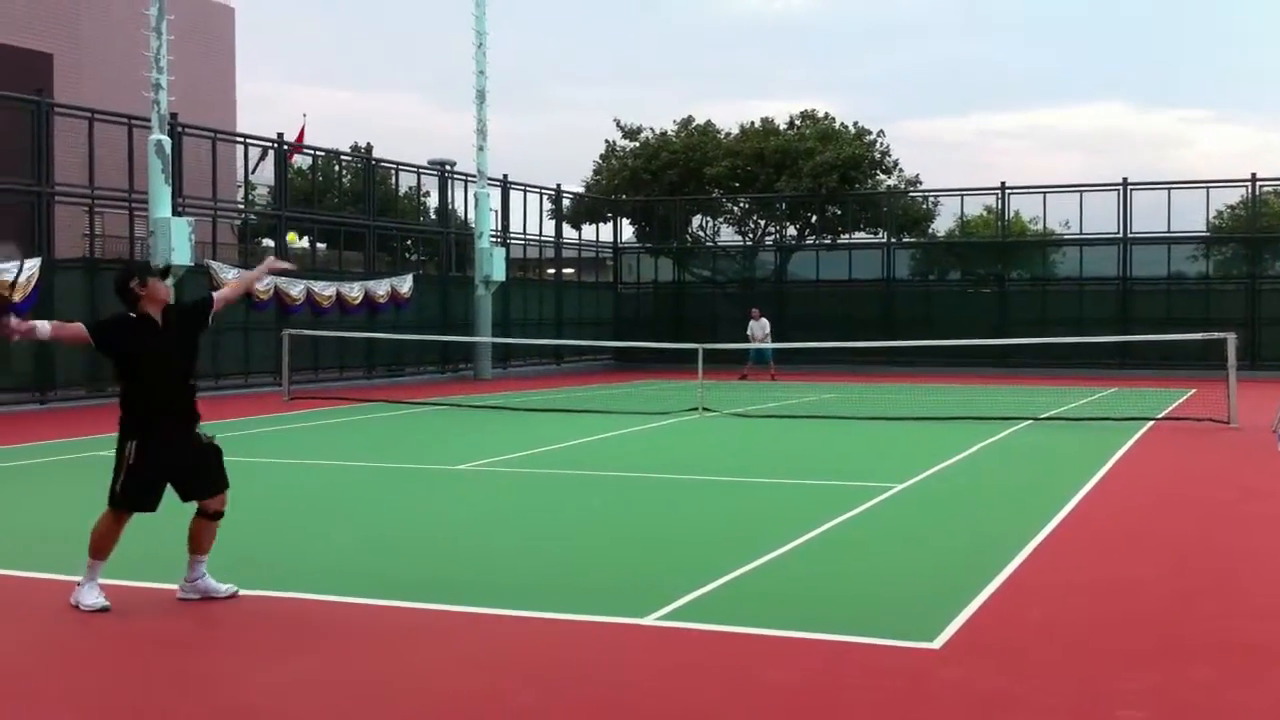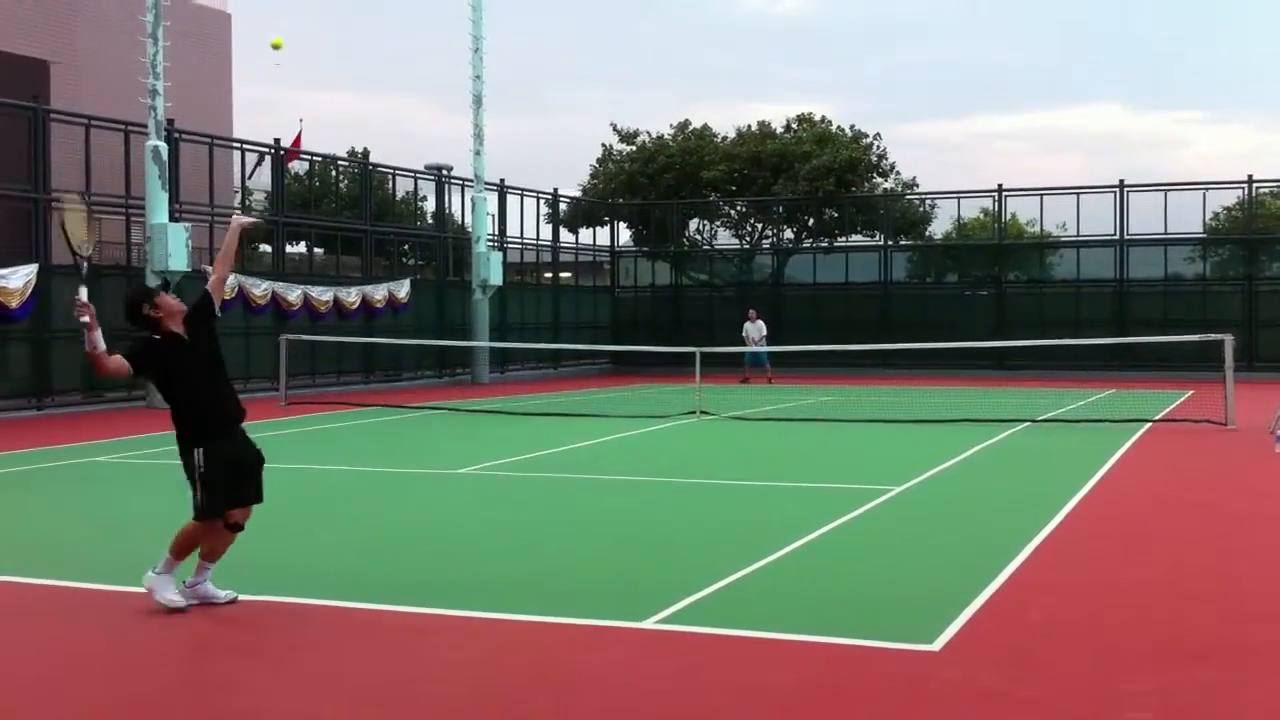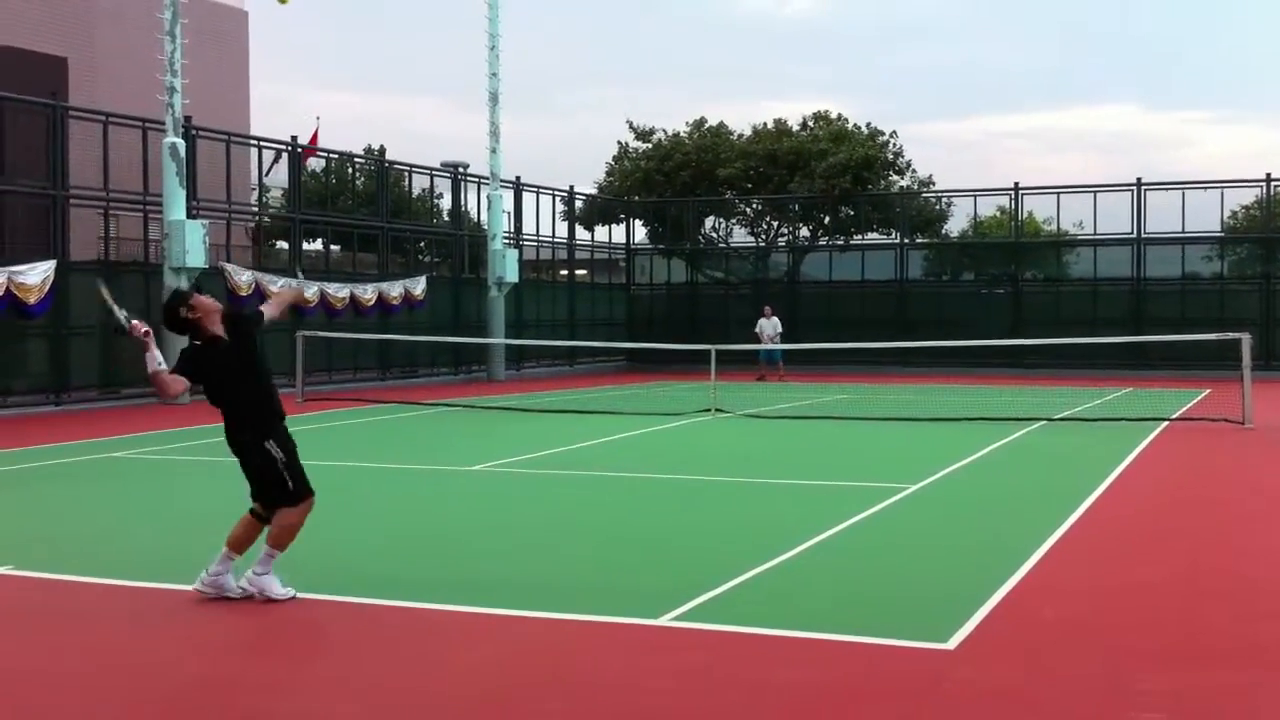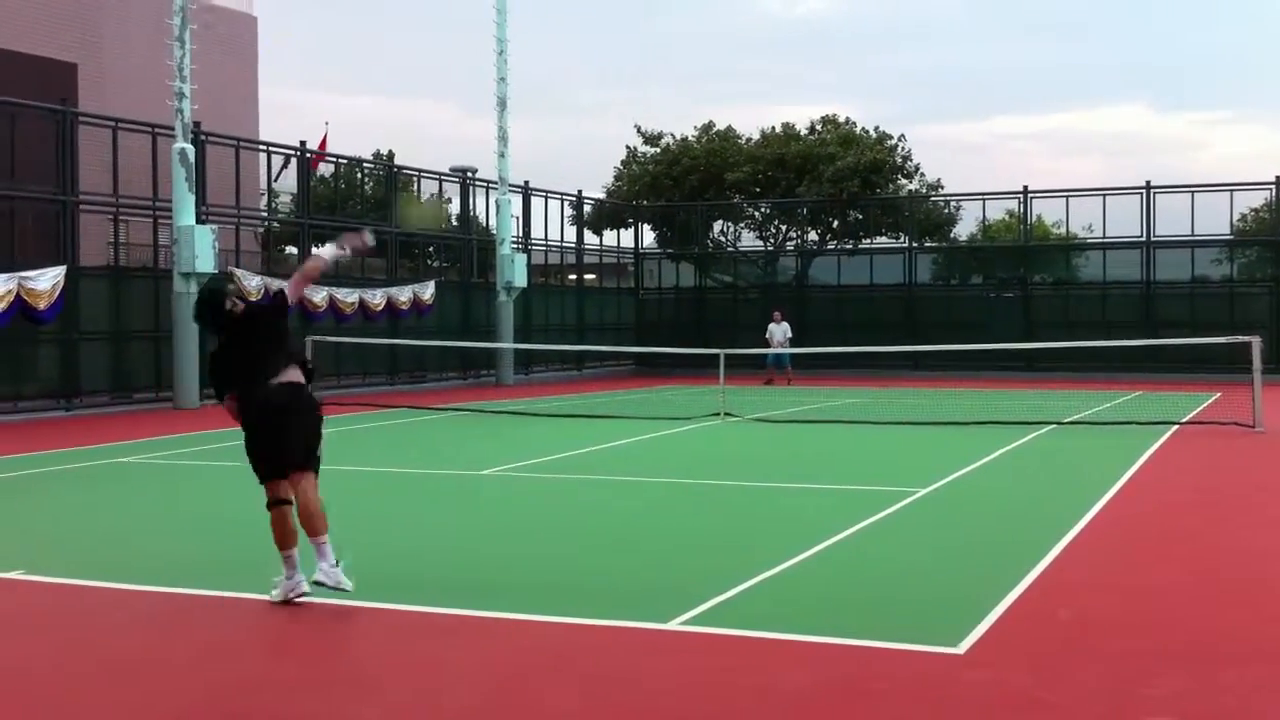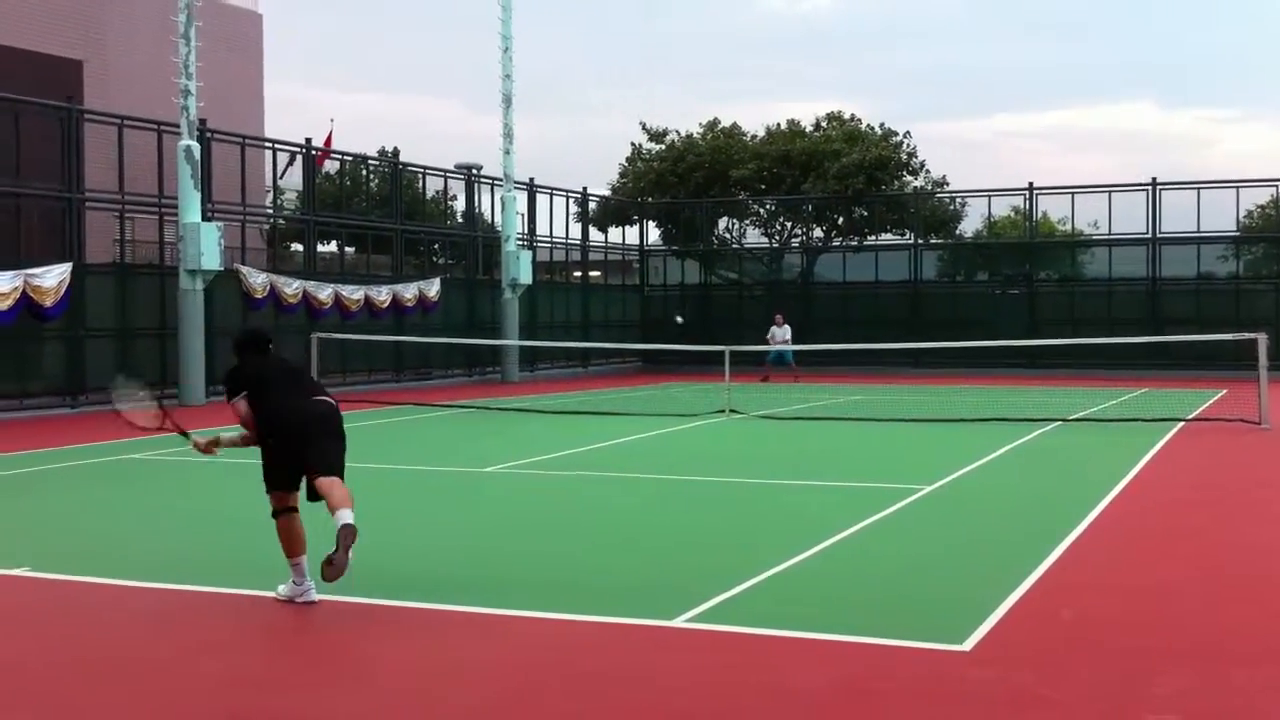
dt=0.3s
person 1, frame 1
left shoulder: (182, 317)
right shoulder: (120, 327)
left elbow: (227, 293)
right elbow: (70, 332)
left wrist: (265, 267)
left hip: (184, 431)
right hip: (143, 436)
left knee: (214, 500)
right knee: (120, 510)
left ankle: (195, 580)
right ankle: (87, 584)
person 1, frame 2
left shoulder: (198, 321)
right shoulder: (151, 350)
left elbow: (220, 273)
right elbow: (106, 367)
left wrist: (235, 228)
right wrist: (90, 325)
left hip: (233, 436)
right hip: (201, 442)
left knee: (235, 515)
right knee: (211, 518)
left ankle: (195, 584)
right ankle: (161, 575)
person 1, frame 3
left shoulder: (238, 324)
right shoulder: (196, 356)
left elbow: (270, 309)
right elbow: (168, 388)
left wrist: (291, 294)
right wrist: (149, 348)
left hip: (268, 430)
right hip: (256, 433)
left knee: (266, 507)
right knee: (299, 500)
left ankle: (216, 574)
right ankle: (261, 574)
person 1, frame 4
left shoulder: (218, 357)
right shoulder: (261, 314)
left elbow: (231, 409)
right elbow: (302, 276)
right wrist: (341, 247)
left hip: (255, 412)
right hip: (293, 398)
left knee: (278, 491)
right knee: (304, 479)
left ankle: (291, 580)
right ankle: (327, 565)
person 1, frame 5
left shoulder: (238, 375)
right shoulder: (288, 366)
left elbow: (245, 415)
right wrist: (218, 441)
left hip: (282, 423)
right hip: (323, 414)
left knee: (283, 500)
right knee: (327, 478)
left ankle: (300, 583)
right ankle: (344, 524)
